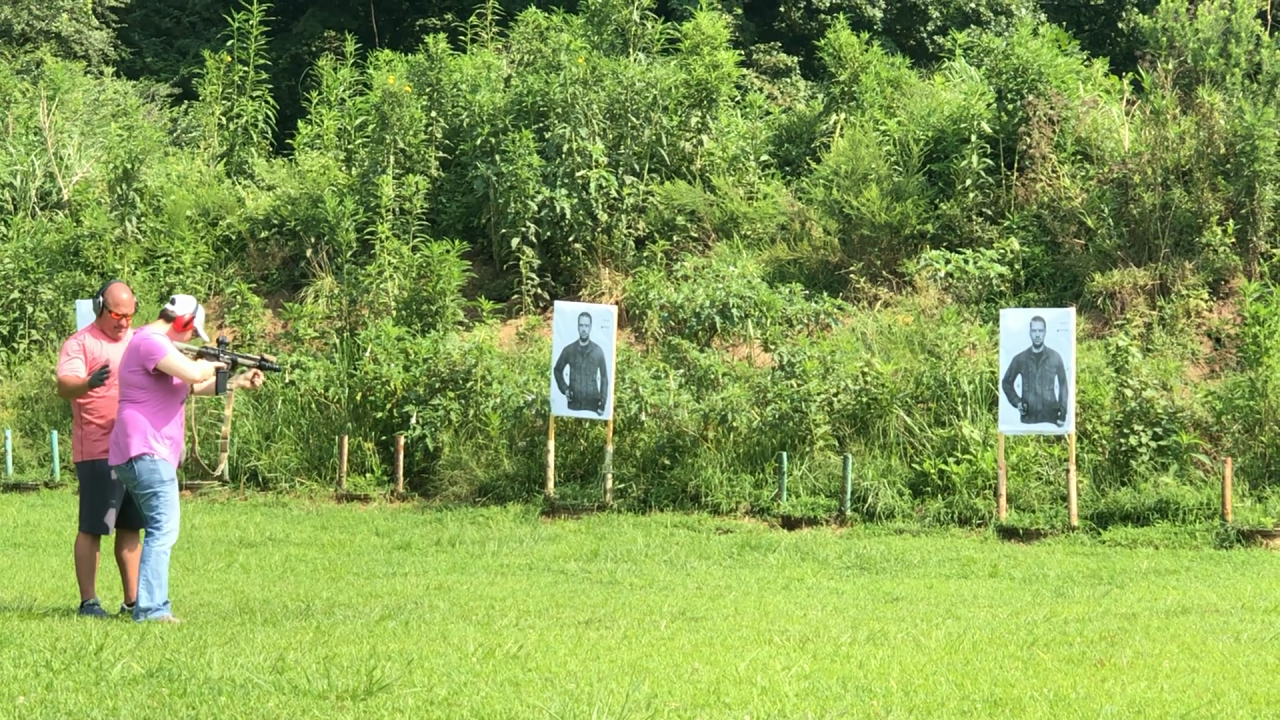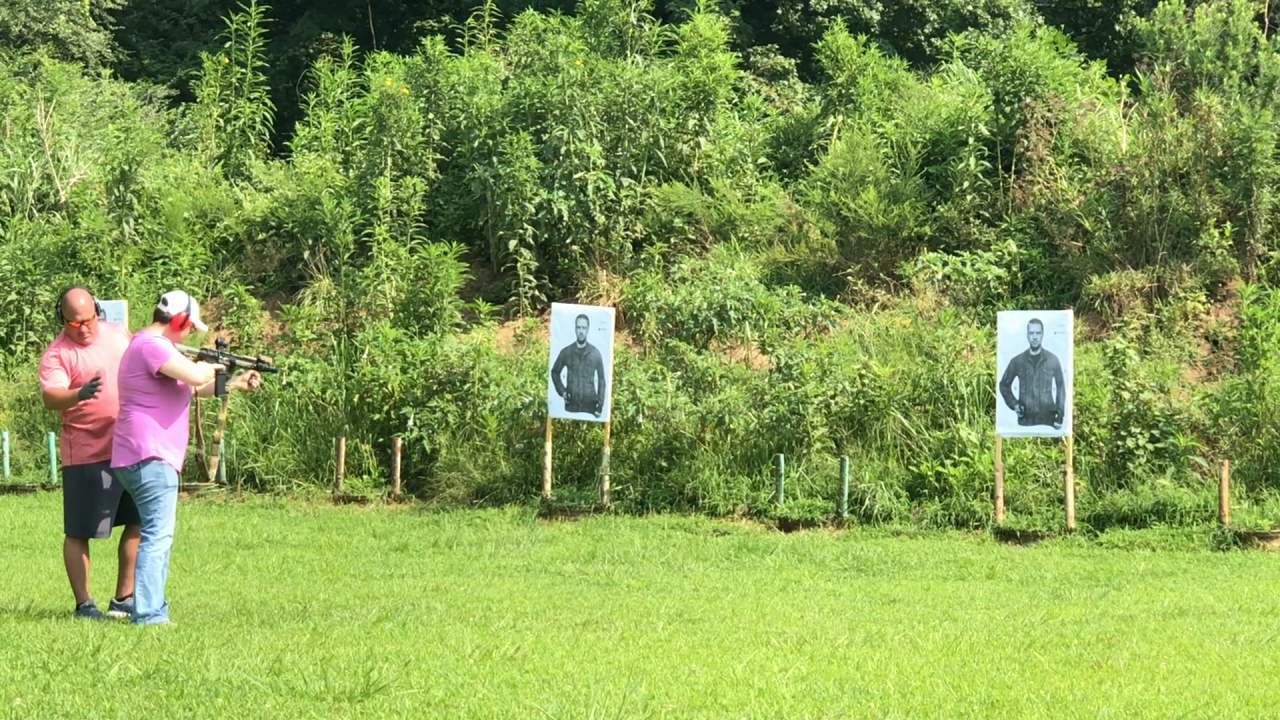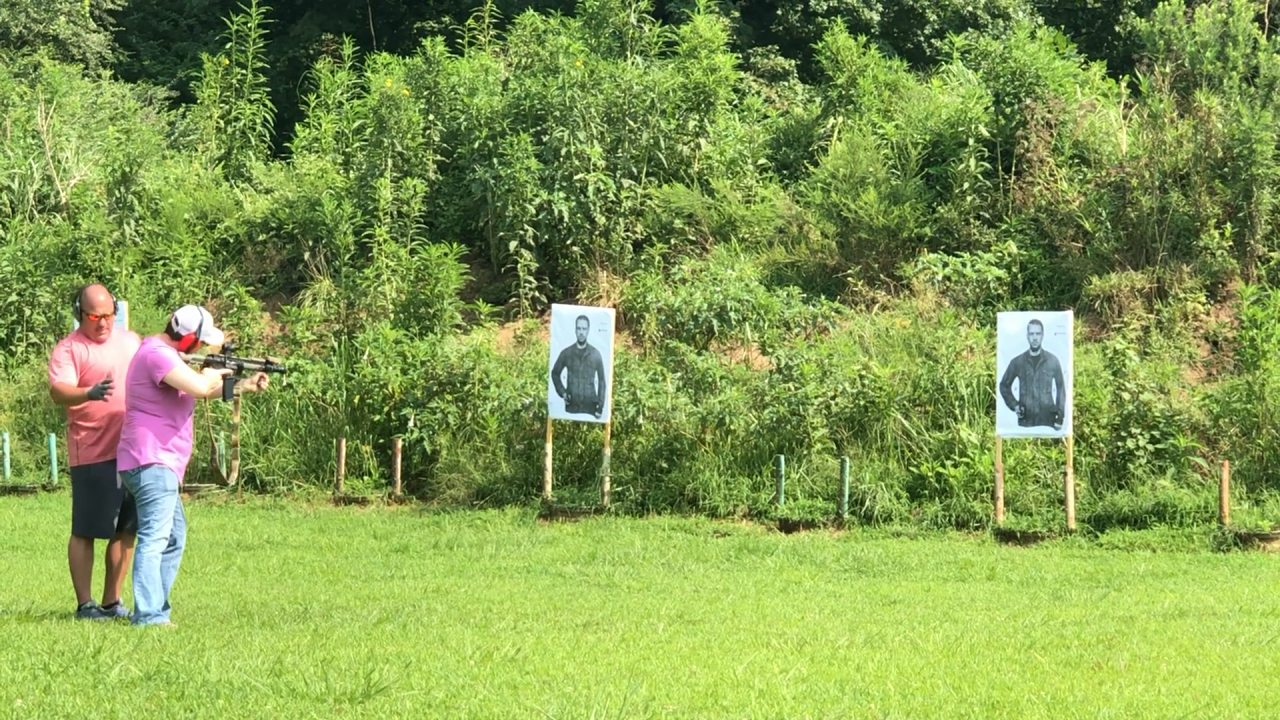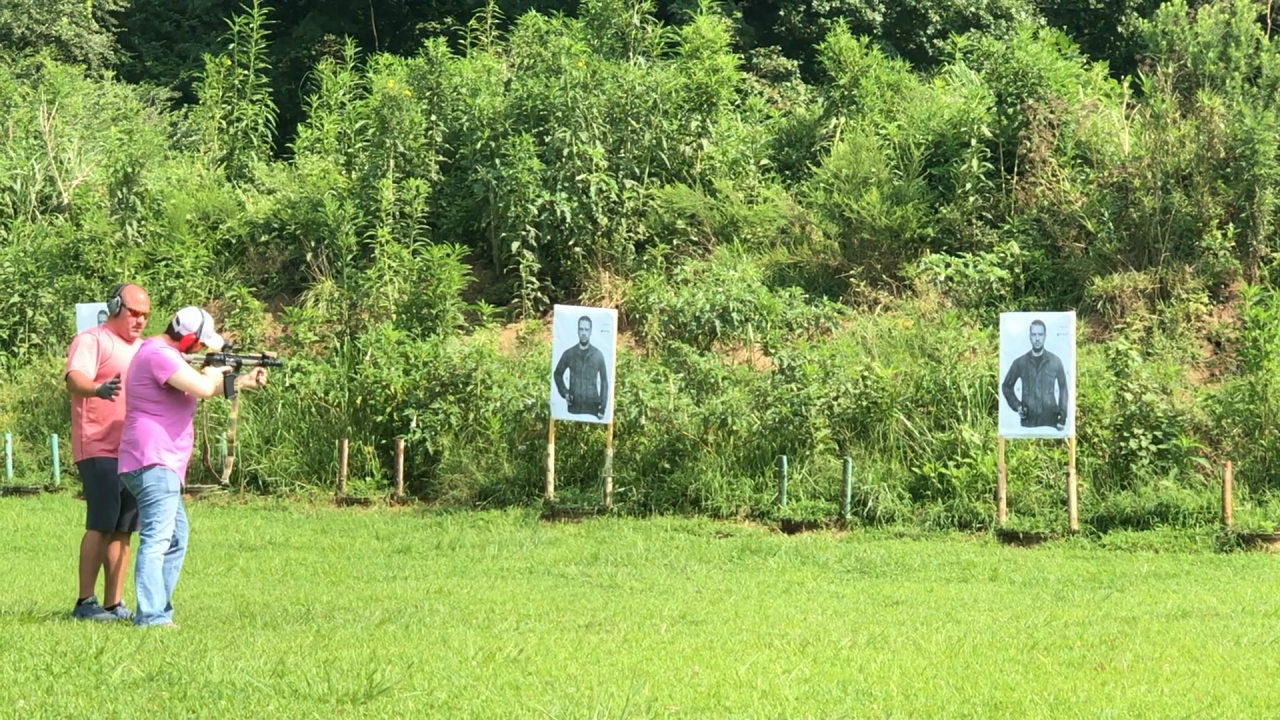
dt=0.5s
person 1, frame 1
right shoulder: (79, 343)
right elbow: (64, 386)
right wrist: (89, 383)
right hip: (98, 451)
left knee: (131, 527)
right knee: (93, 527)
left ankle: (132, 600)
right ankle: (88, 601)
person 1, frame 2
left shoulder: (119, 333)
right shoulder: (56, 353)
right elbow: (50, 397)
right wrist: (78, 394)
right hip: (87, 455)
left knee: (139, 522)
right knee: (80, 531)
left ankle: (124, 596)
right ankle: (83, 603)
person 1, frame 3
left shoulder: (131, 340)
right shoulder: (68, 349)
right elbow: (58, 391)
right wrist: (88, 393)
right hip: (94, 455)
left knee: (126, 530)
right knee: (86, 531)
left ankle: (111, 602)
right ankle: (84, 604)
person 1, frame 4
left shoulder: (143, 348)
right shoulder: (91, 340)
right elbow: (74, 379)
right wrist: (97, 389)
right hip: (99, 450)
left knee: (122, 530)
right knee: (101, 525)
left ankle: (113, 603)
right ankle: (85, 601)
person 2, frame 1
left shoulder: (155, 344)
right shoulder: (150, 341)
left elbow: (190, 387)
right elbow: (193, 374)
left wrist: (237, 382)
right wrist: (209, 365)
left hip: (153, 453)
right hip: (145, 452)
left knee: (164, 528)
right knee: (164, 527)
left ankle: (154, 605)
right ankle: (150, 608)
person 2, frame 2
left shoulder: (151, 345)
right shoulder: (152, 345)
left elbow: (188, 388)
right elbow: (196, 377)
left wrist: (234, 383)
right wrist: (208, 368)
left hip: (148, 457)
right hip: (150, 457)
left knee: (160, 534)
right knee: (157, 534)
left ankle: (151, 608)
right ankle: (147, 614)
person 2, frame 3
left shoulder: (166, 352)
right shoulder: (158, 353)
left elbow: (196, 390)
right elbow: (199, 387)
left wrist: (242, 385)
right wrist: (212, 374)
left hip: (159, 462)
right hip: (151, 461)
left knee: (173, 537)
right knee: (155, 537)
left ankle: (155, 608)
right ankle: (148, 615)
person 2, frame 4
left shoulder: (165, 352)
right shoulder: (160, 354)
left elbow: (194, 388)
right elbow: (202, 388)
left wrist: (242, 382)
right wrist: (213, 374)
left hip: (160, 463)
right hip: (154, 462)
left knee: (175, 537)
right knee: (157, 538)
left ankle: (158, 609)
right ankle: (150, 616)
